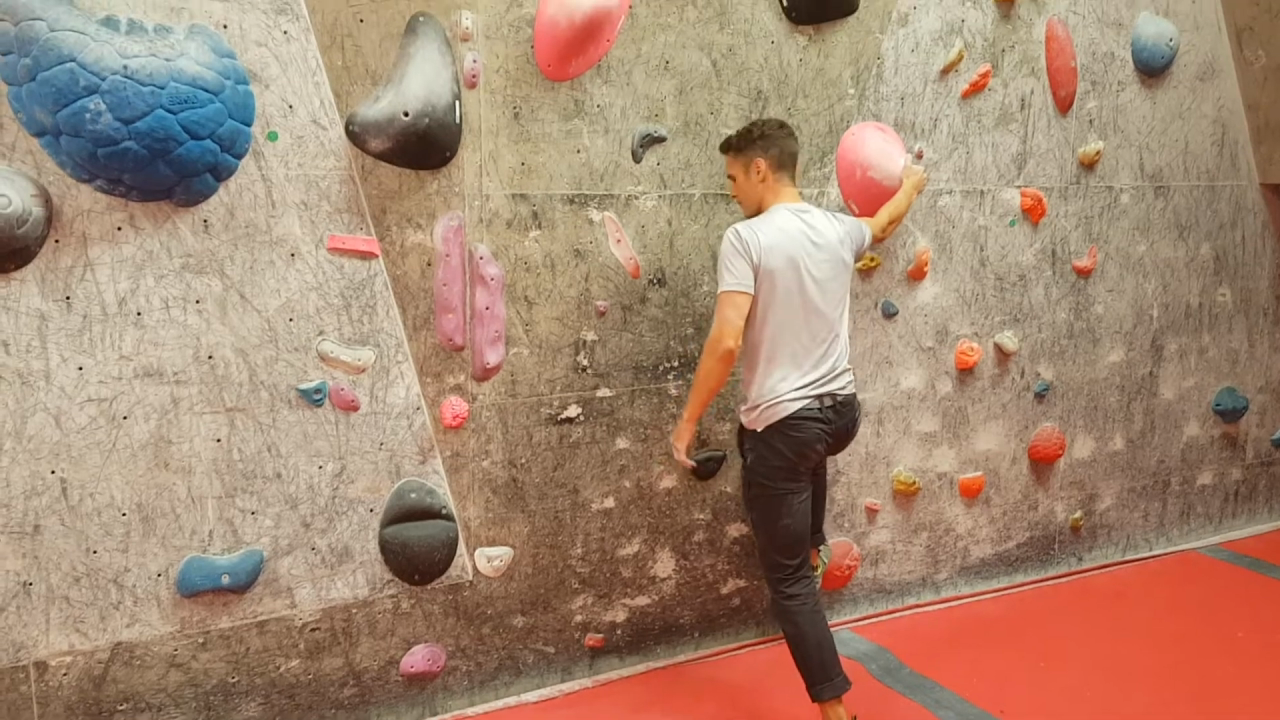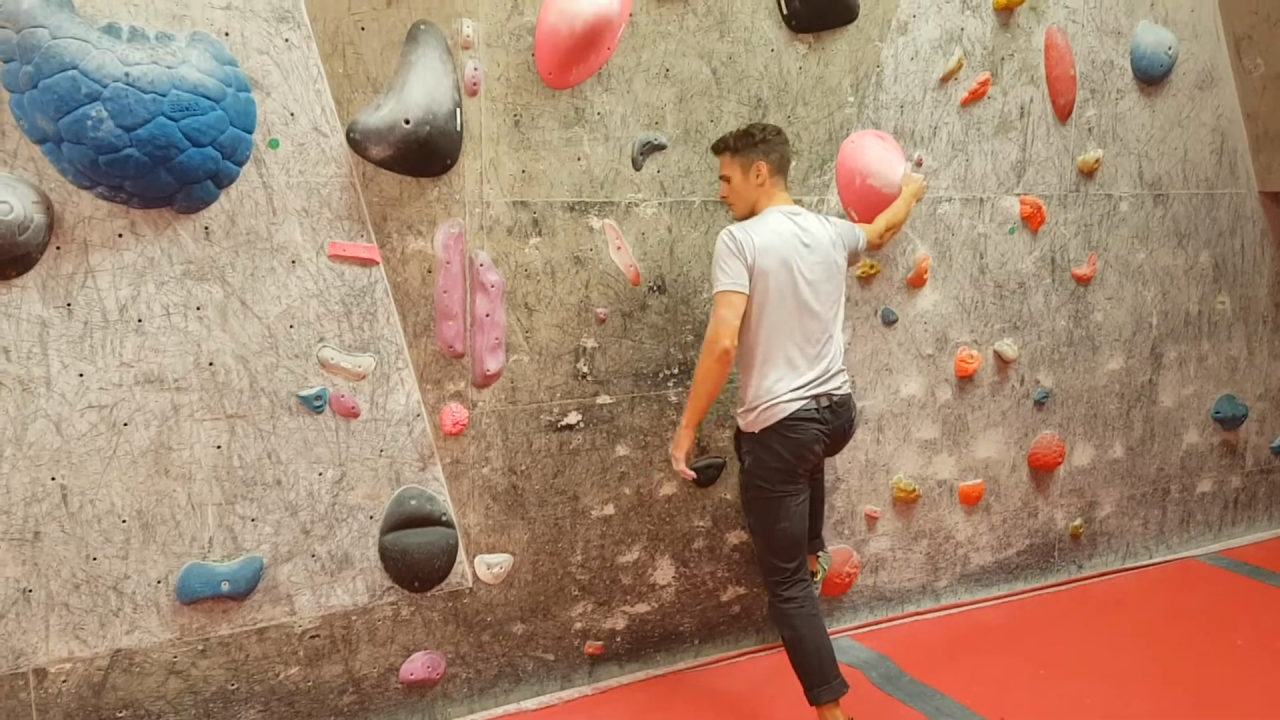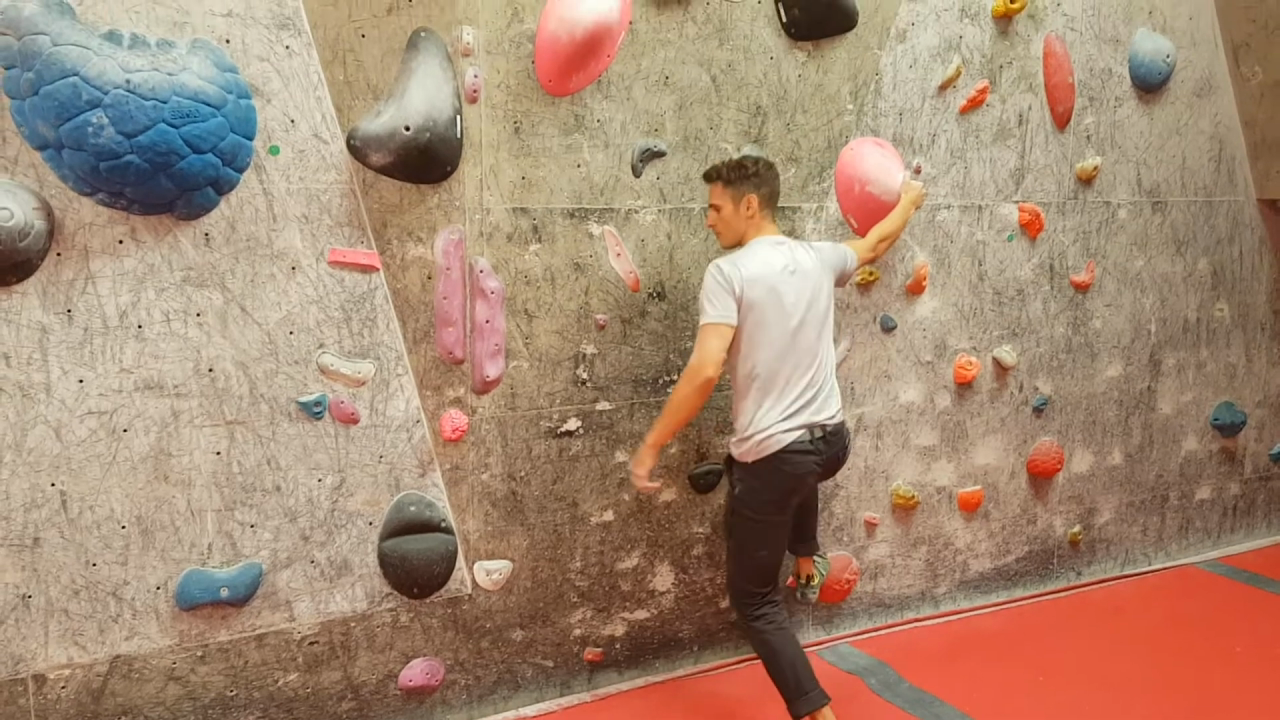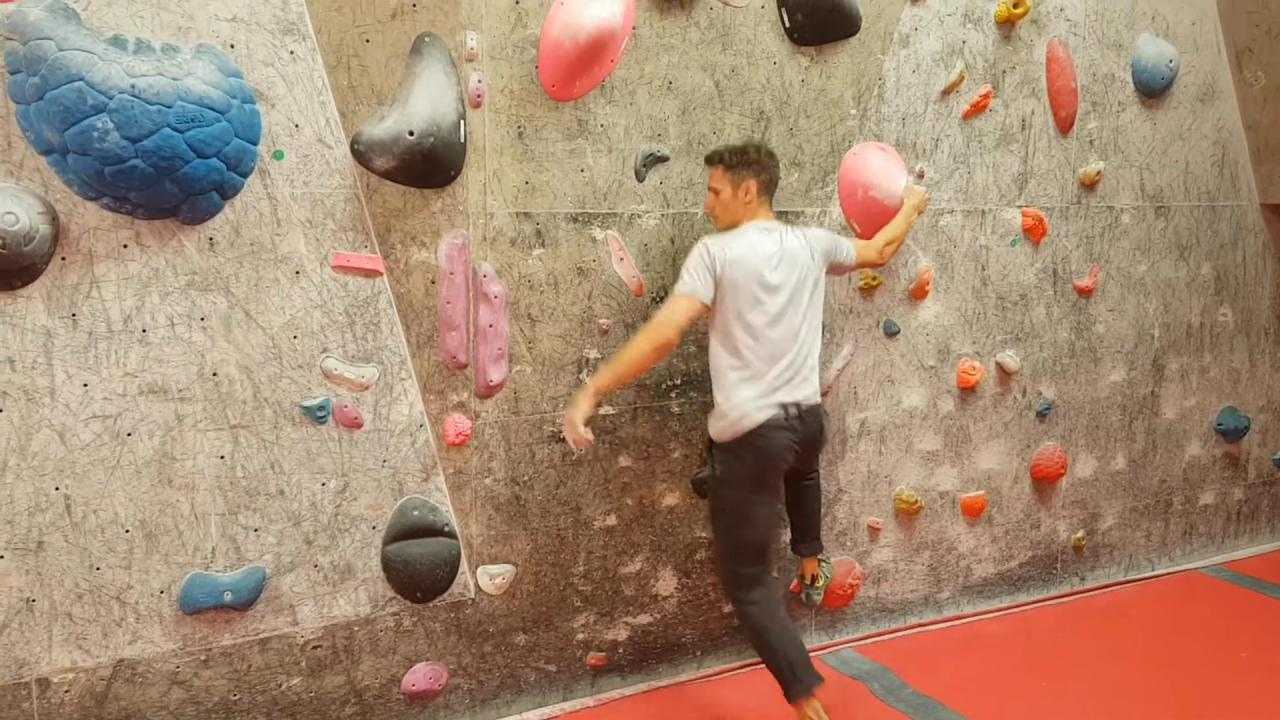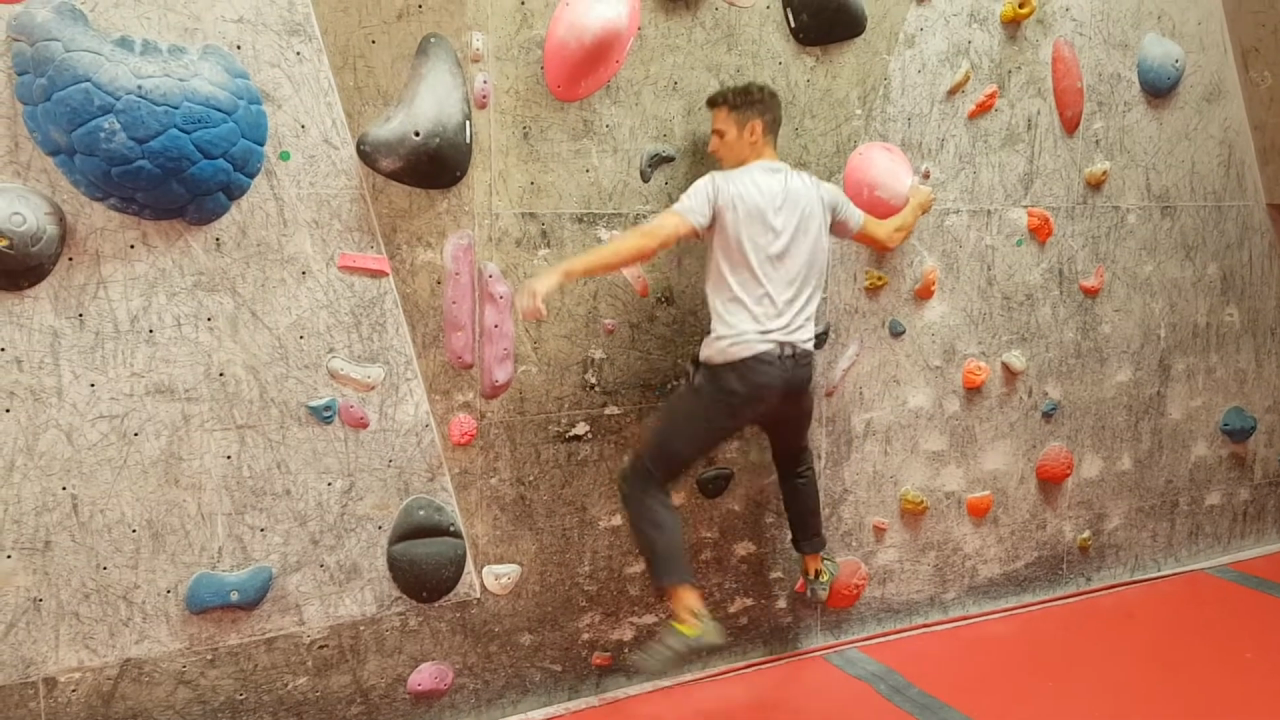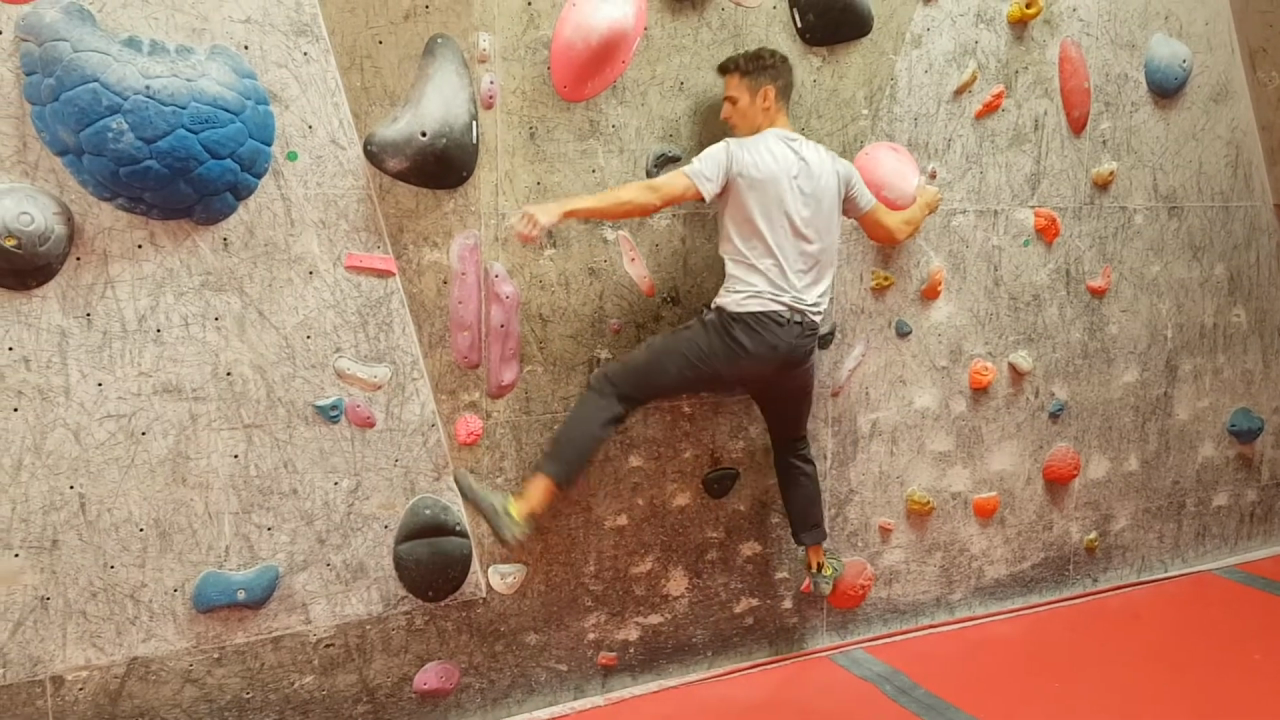
dt=0.2s
person 1, frame 1
left shoulder: (745, 238)
right shoulder: (840, 230)
left elbow: (726, 342)
right elbow: (883, 223)
left wrist: (688, 421)
right wrist: (909, 186)
left hip: (780, 425)
right hip: (842, 411)
left knee: (788, 580)
right ankle: (814, 546)
person 1, frame 2
left shoulder: (739, 239)
right shoulder: (832, 232)
left elbow: (722, 342)
right elbow: (879, 231)
left wrist: (687, 426)
right wrist: (909, 194)
left hip: (778, 426)
right hip: (838, 412)
left knee: (785, 585)
right ankle: (813, 552)
person 1, frame 3
left shoulder: (729, 272)
right shoulder: (818, 258)
left elbow: (704, 372)
right elbow: (873, 245)
left wrist: (651, 447)
right wrist: (906, 204)
left hip: (771, 454)
right hip: (832, 439)
left knee: (755, 603)
right ankle: (807, 563)
person 1, frame 4
left shoulder: (715, 252)
right shoulder: (811, 244)
left elbow: (663, 332)
right elbow: (879, 250)
left wrist: (588, 393)
right wrist: (910, 207)
left hip: (747, 434)
right hip: (808, 422)
left knee: (746, 581)
right knee: (797, 468)
right ankle: (812, 567)
person 1, frame 5
left shoulder: (720, 187)
right shoulder: (817, 193)
left elbow: (650, 237)
right elbow: (886, 237)
left wrist: (560, 271)
right wrist: (916, 206)
left hip: (737, 366)
right hip: (797, 365)
left knee: (642, 482)
right knee: (795, 460)
left ankle: (690, 618)
right ankle: (816, 570)
person 1, frame 6
left shoulder: (735, 155)
right shoulder: (834, 167)
left elbow: (654, 195)
right elbow: (893, 231)
left wrist: (561, 207)
right wrist: (923, 205)
left hip: (741, 328)
right hip: (797, 338)
left knee: (609, 389)
right knee: (792, 449)
left ankle: (521, 512)
right ankle: (819, 566)
